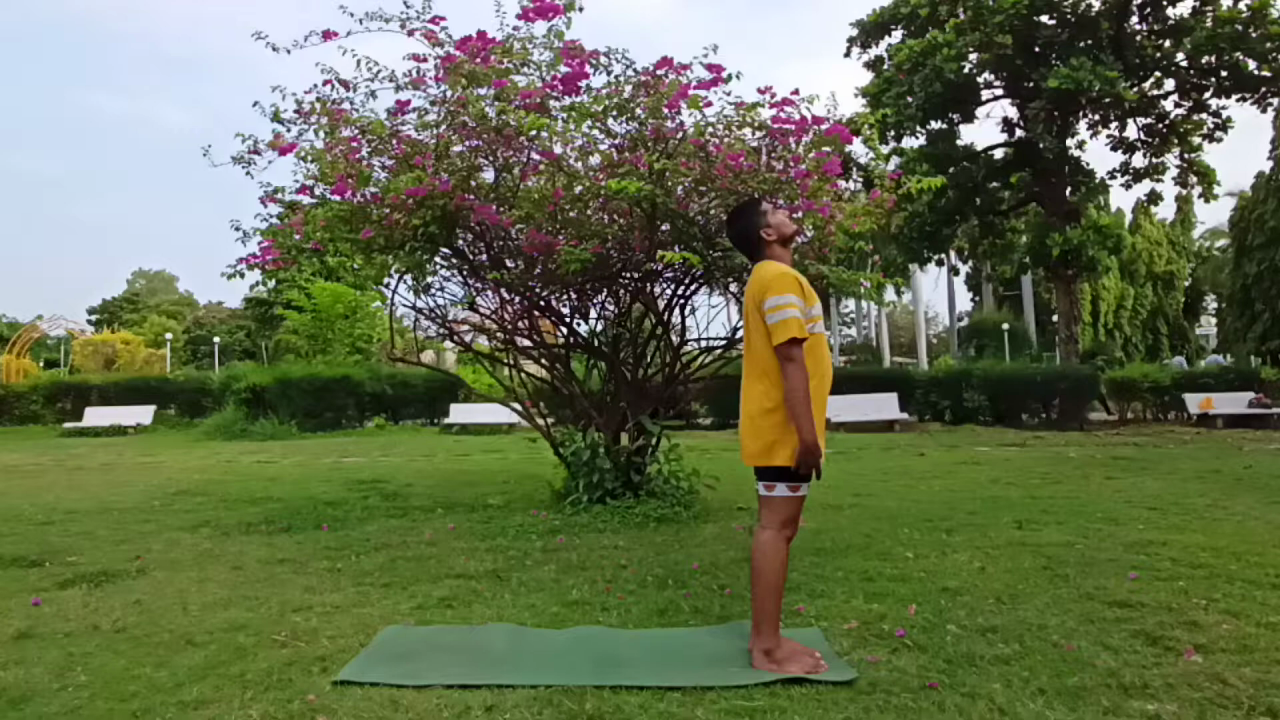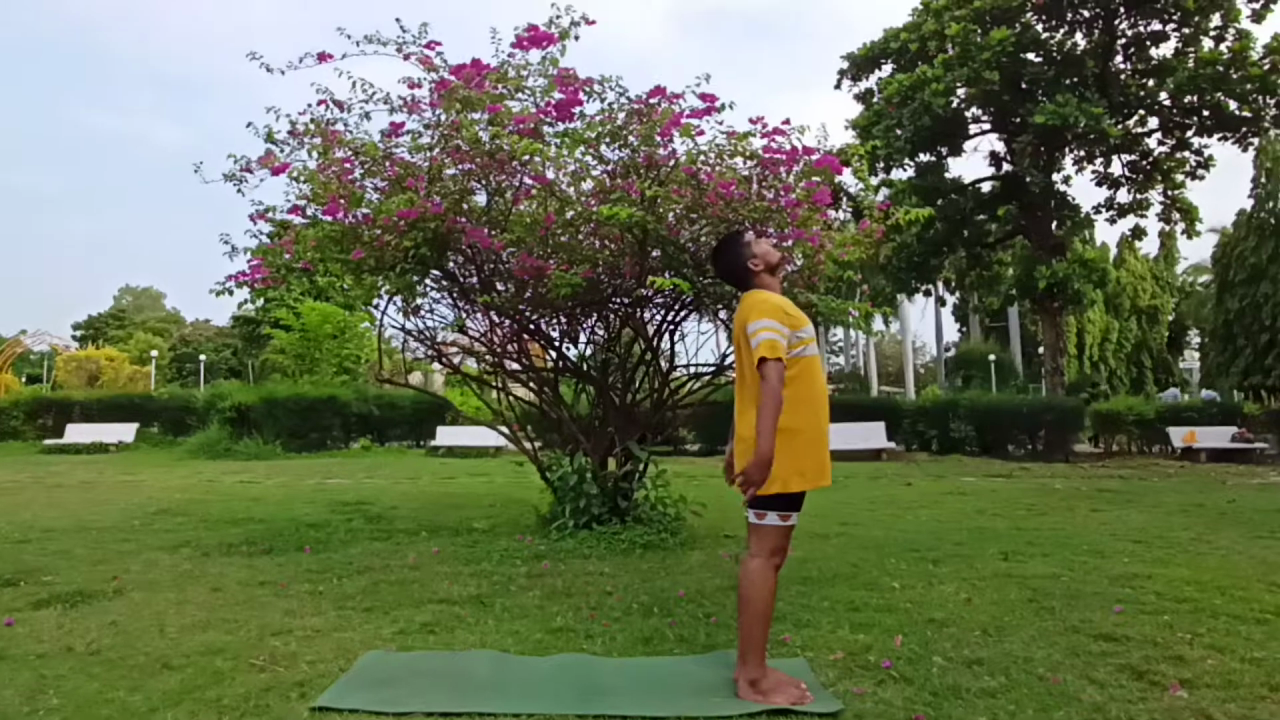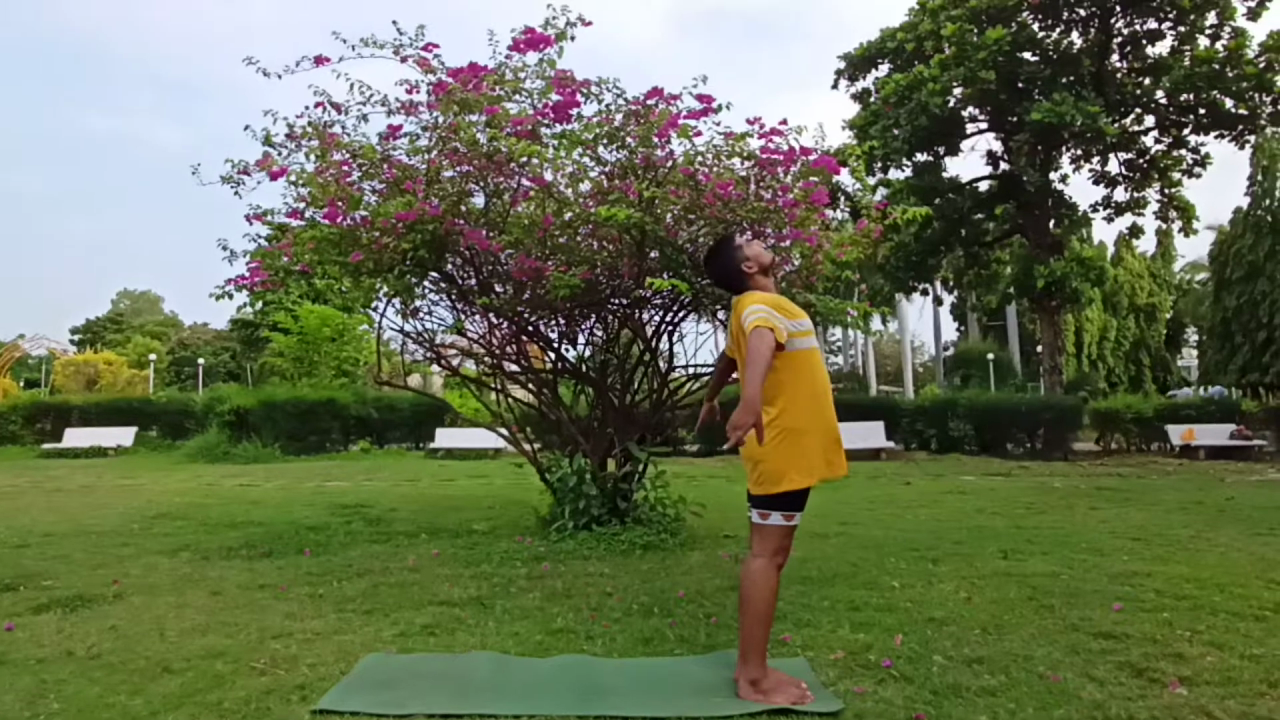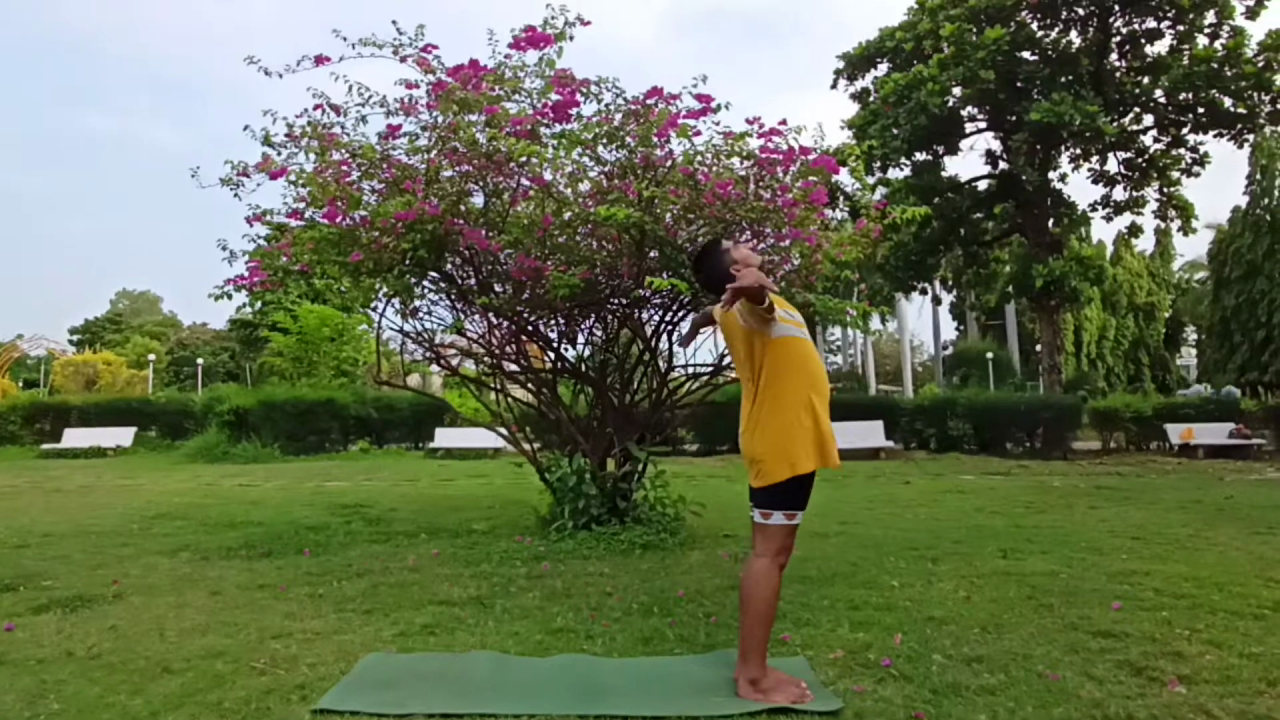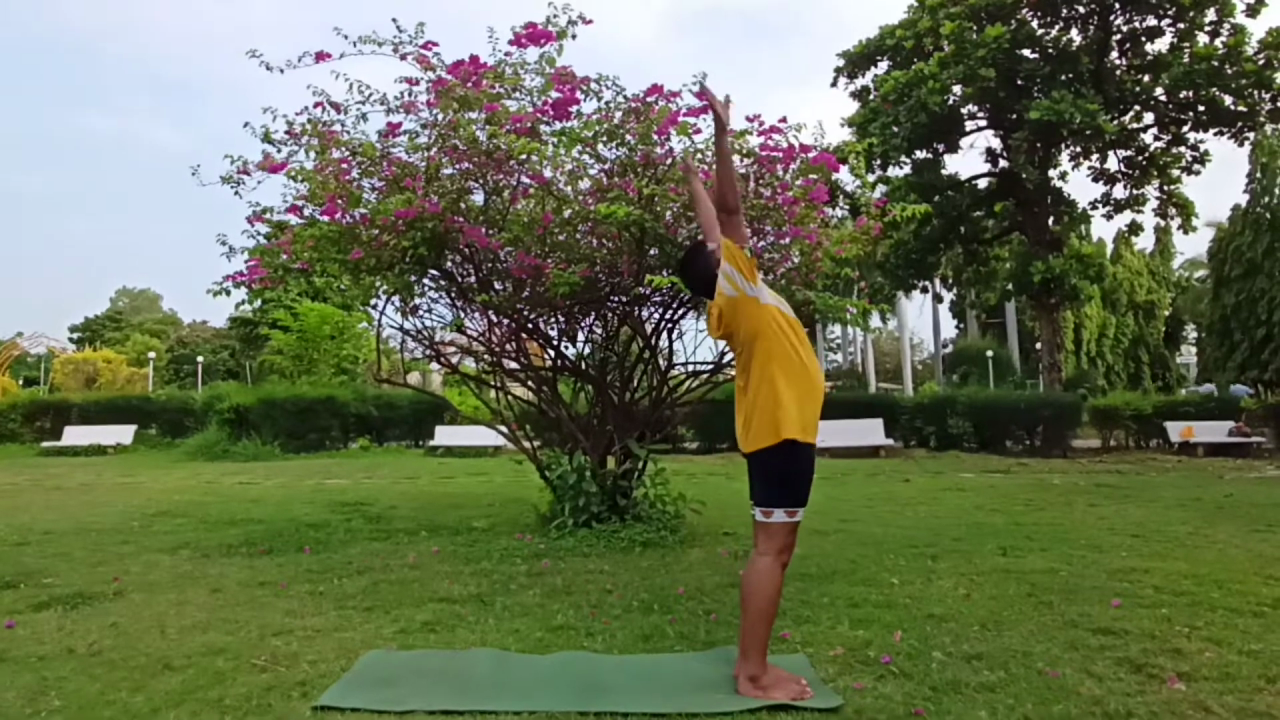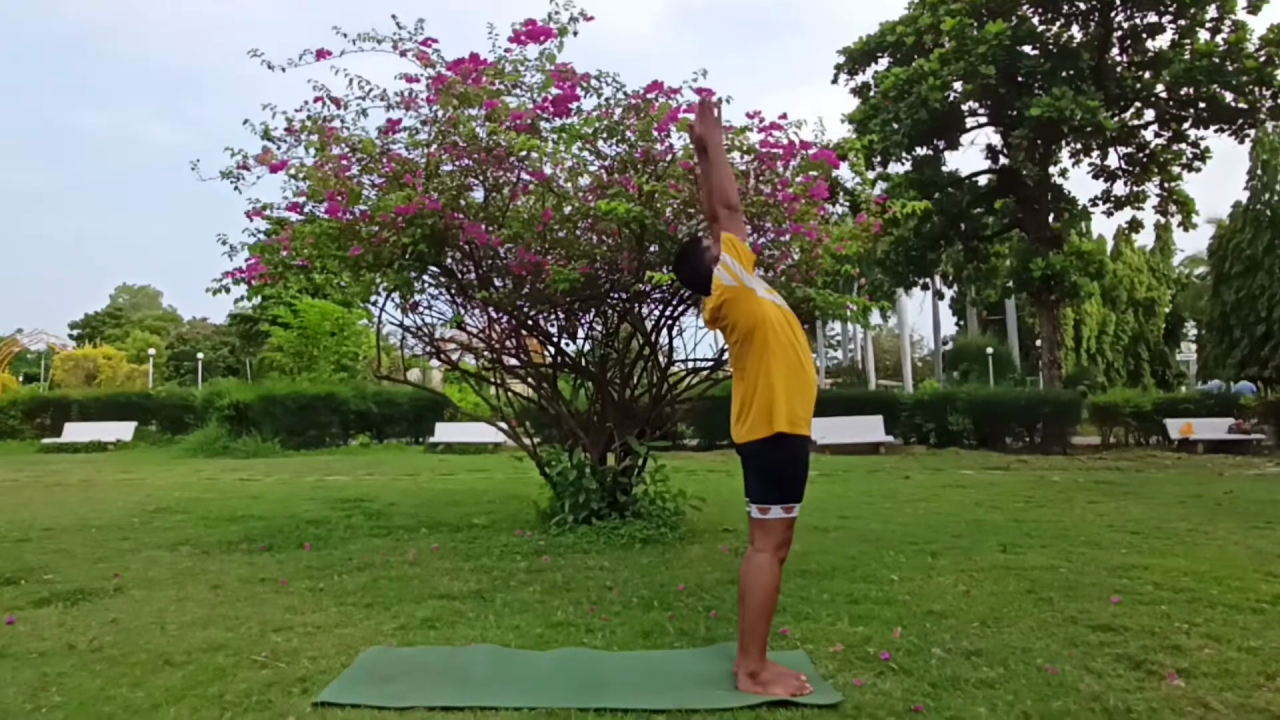
dt=0.3s
person 1, frame 1
left shoulder: (768, 278)
right shoulder: (780, 279)
right elbow: (792, 358)
right wrist: (807, 433)
left hip: (780, 426)
right hip: (783, 428)
left knee: (781, 527)
right knee: (777, 527)
left ankle: (767, 637)
right ankle: (767, 648)
person 1, frame 2
left shoulder: (761, 306)
right shoulder: (767, 305)
left elbow: (754, 380)
right elbow: (770, 378)
left wrist: (735, 444)
right wrist: (763, 449)
left hip: (786, 454)
right hip: (780, 455)
left knee: (769, 556)
right knee: (765, 555)
left ankle: (752, 667)
right ankle: (753, 678)
person 1, frame 3
left shoulder: (756, 306)
right shoulder: (760, 303)
left elbow: (729, 356)
right elbow: (759, 343)
left wrist: (711, 399)
right wrist: (751, 394)
left hip: (791, 447)
right hip: (782, 449)
left knee: (771, 555)
right knee: (767, 554)
left ankle: (753, 666)
right ankle: (754, 677)
person 1, frame 4
left shoulder: (737, 307)
right shoulder: (751, 302)
left elbow: (717, 312)
right elbow: (751, 298)
left wrist: (701, 320)
right wrist: (753, 280)
left hip: (786, 443)
right hip: (783, 445)
left knee: (772, 555)
right knee: (769, 554)
left ankle: (752, 666)
right ankle: (754, 677)
person 1, frame 5
left shoulder: (734, 303)
right shoulder: (735, 289)
left elbow: (714, 224)
right elbow: (730, 215)
left wrist: (696, 185)
right wrist: (721, 136)
left hip: (778, 429)
right hip: (780, 431)
left knee: (773, 549)
right knee: (772, 549)
left ankle: (753, 662)
right ankle: (753, 674)
person 1, frame 6
left shoulder: (734, 295)
right shoulder: (733, 285)
left elbow: (721, 213)
right elbow: (727, 208)
left wrist: (706, 146)
right wrist: (711, 143)
left hip: (775, 426)
right hip: (773, 428)
left knee: (770, 546)
right knee: (769, 546)
left ankle: (753, 661)
right ankle: (752, 671)
